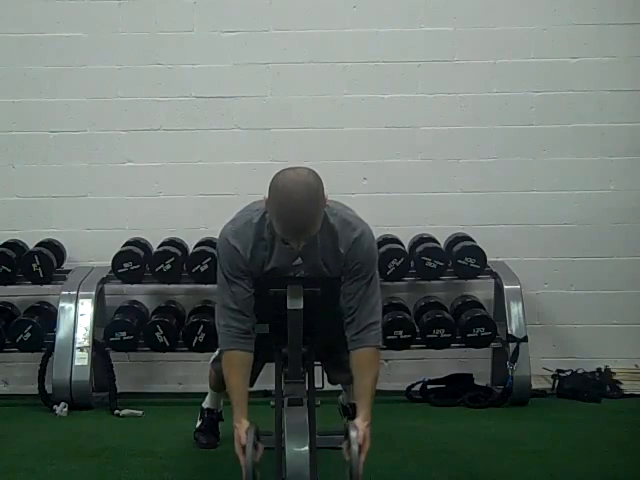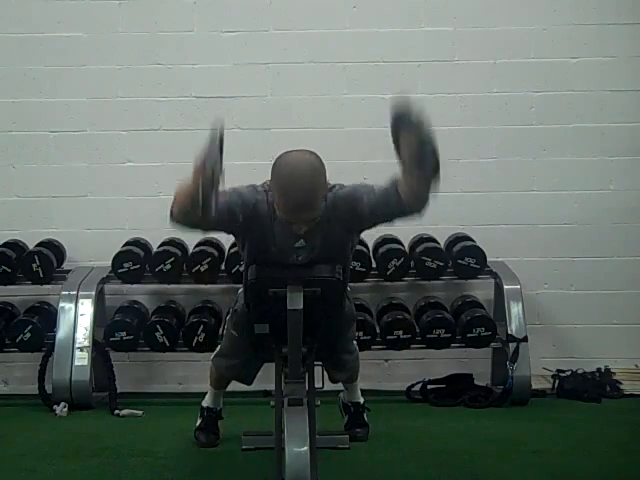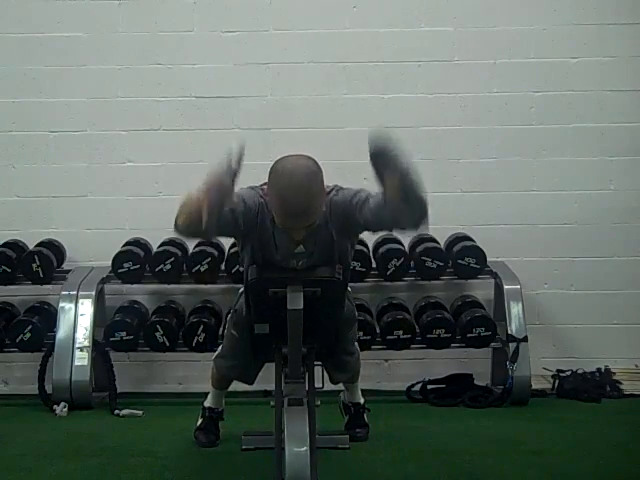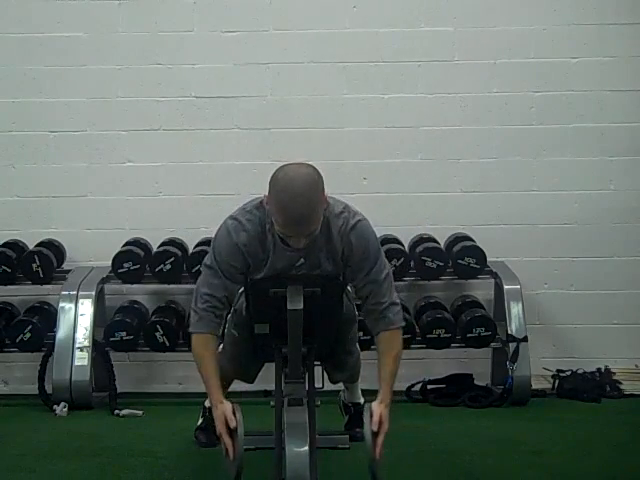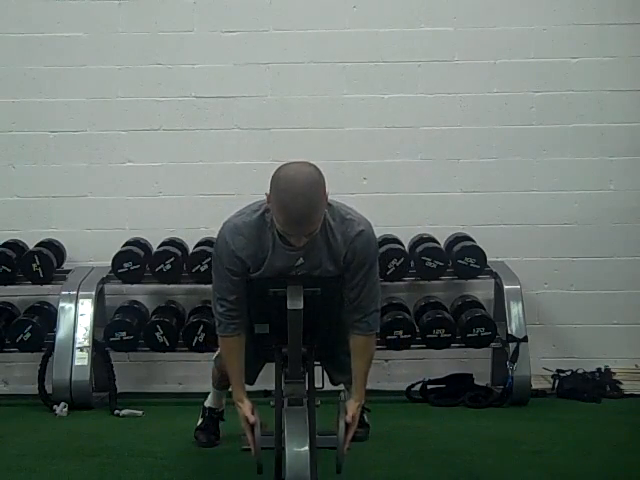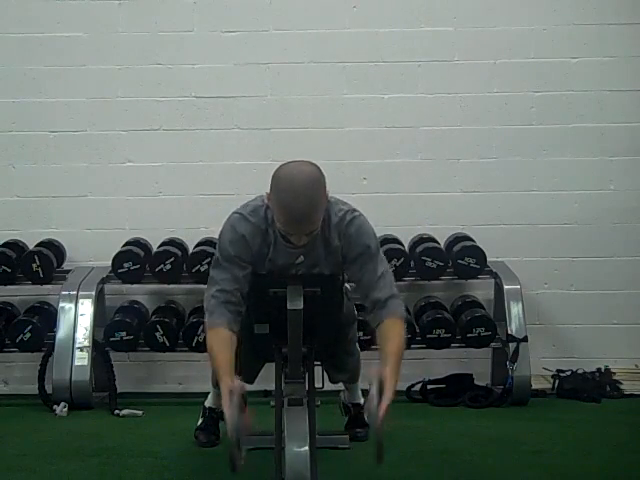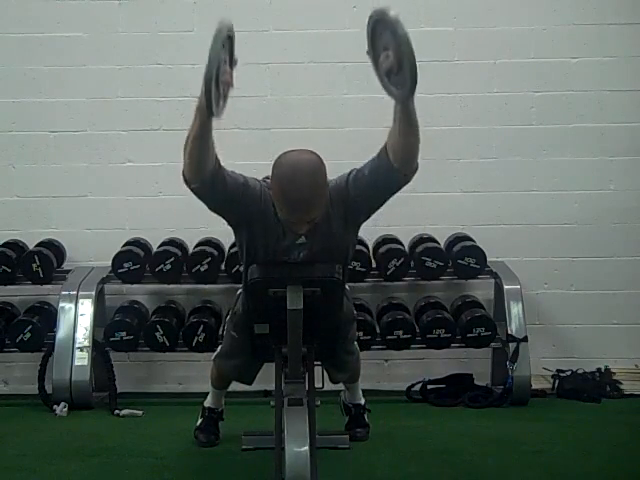
dt=0.5s
person 1, frame 1
left shoulder: (354, 235)
right shoulder: (238, 236)
left elbow: (365, 324)
right elbow: (234, 329)
left wrist: (364, 415)
right wrist: (240, 418)
right hip: (258, 306)
right knee: (228, 362)
left ankle: (350, 404)
right ankle: (212, 407)
person 1, frame 2
left shoulder: (345, 203)
right shoulder: (249, 205)
left elbow: (406, 199)
right elbow: (183, 213)
left wrist: (415, 162)
right wrist: (198, 186)
left knee: (344, 363)
right knee: (229, 361)
left ankle: (352, 400)
right ankle: (211, 405)
person 1, frame 3
left shoulder: (344, 204)
right shoulder: (249, 205)
left elbow: (412, 213)
right elbow: (185, 224)
left wrist: (401, 187)
right wrist: (205, 202)
left knee: (346, 362)
right knee: (230, 361)
left ankle: (353, 402)
right ankle: (212, 406)
person 1, frame 4
left shoulder: (353, 229)
right shoulder: (237, 231)
left elbow: (385, 311)
right elbow: (205, 312)
left wrist: (384, 398)
right wrist: (217, 401)
left knee: (345, 362)
right knee: (232, 361)
left ankle: (352, 400)
right ankle: (210, 408)
person 1, frame 5
left shoulder: (356, 234)
right shoulder: (236, 235)
left elbow: (363, 318)
right elbow: (229, 317)
left wrist: (357, 396)
right wrist: (240, 396)
left knee: (347, 361)
right knee: (230, 360)
left ankle: (351, 399)
right ankle: (213, 406)
person 1, frame 6
left shoulder: (351, 226)
right shoulder: (242, 226)
left elbow: (384, 300)
right elbow: (222, 305)
left wrist: (389, 373)
right wrist: (227, 383)
left knee: (345, 363)
right knee: (230, 360)
left ankle: (353, 401)
right ankle: (214, 405)
person 1, frame 7
left shoulder: (346, 199)
right shoulder: (249, 202)
left elbow: (402, 167)
right elbow: (197, 177)
left wrist: (404, 100)
right wrist: (205, 109)
left knee: (346, 366)
right knee: (228, 365)
left ankle: (354, 401)
right ankle: (213, 405)
